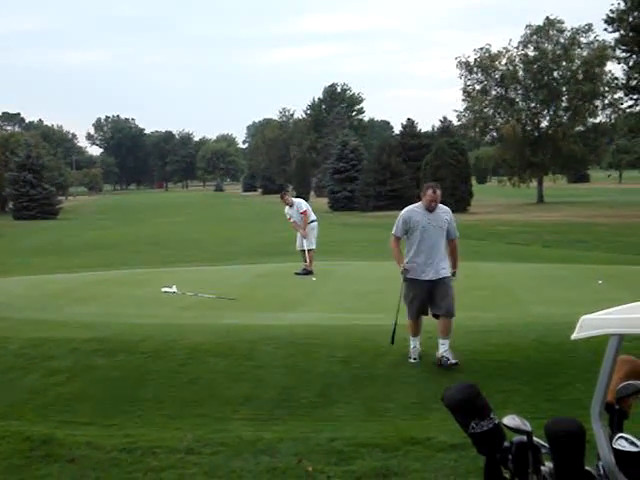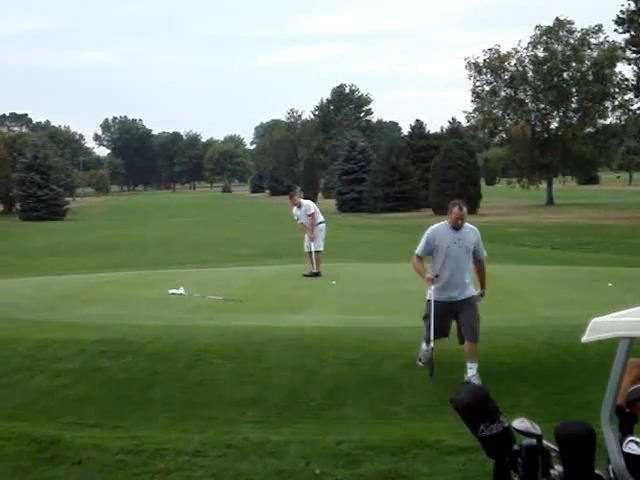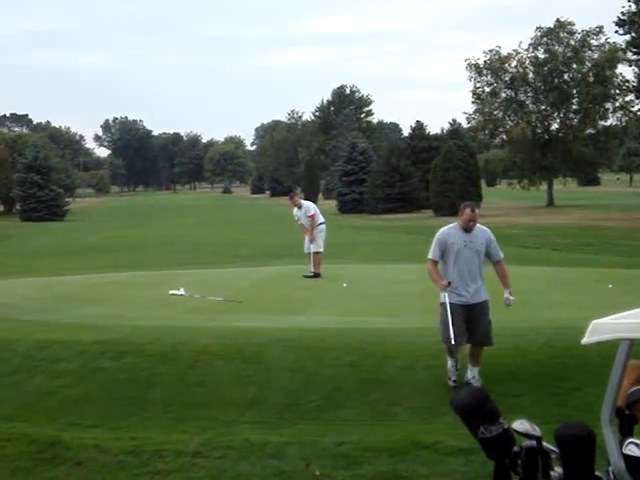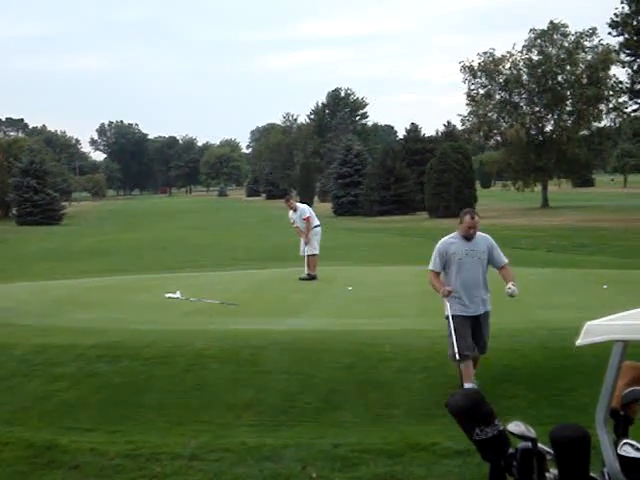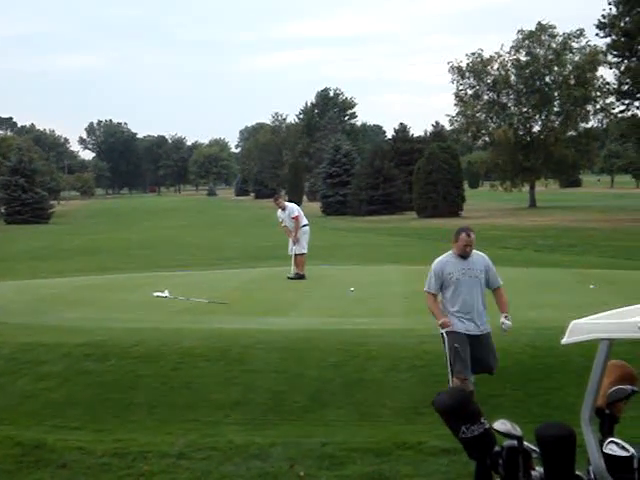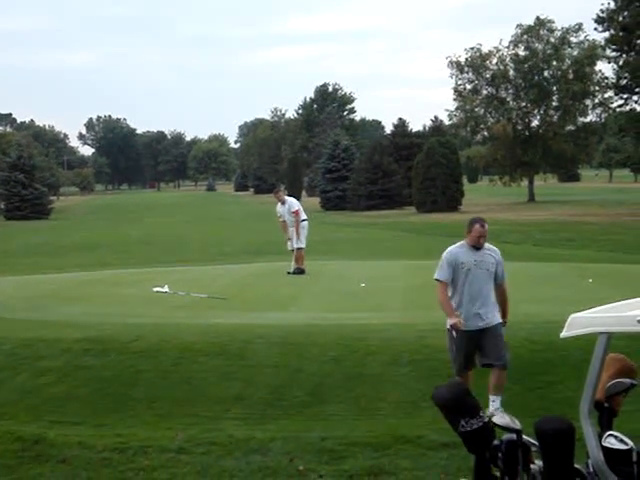
dt=0.2s
person 1, frame 1
left shoulder: (446, 213)
right shoulder: (408, 213)
left elbow: (452, 241)
right elbow: (395, 239)
left wrist: (454, 267)
right wrist: (400, 262)
left hip: (441, 272)
right hip: (415, 273)
left knee: (446, 311)
right knee: (415, 313)
left ankle: (443, 352)
right ankle: (414, 346)
person 1, frame 2
left shoulder: (473, 232)
right shoulder: (434, 232)
left elbow: (479, 261)
right elbow: (417, 258)
left wrist: (483, 288)
right wrist: (425, 274)
left hip: (466, 294)
right hip: (440, 294)
left knee: (471, 334)
right knee: (432, 332)
left ankle: (472, 374)
right ankle: (425, 349)
person 1, frame 3
left shoulder: (485, 234)
right shoulder: (444, 234)
left elbow: (498, 262)
right elbow: (431, 263)
left wrist: (507, 290)
right wrist: (439, 282)
left hip: (478, 298)
right hip: (452, 298)
left knee: (479, 340)
right knee: (452, 341)
left ankle: (473, 374)
right ankle: (452, 362)
person 1, frame 4
left shoulder: (486, 241)
right shoulder: (445, 245)
left elbow: (503, 266)
right elbow: (433, 274)
left wrist: (510, 283)
right wrist: (441, 288)
left hip: (481, 307)
right hip: (457, 308)
left knee: (477, 350)
right knee: (464, 352)
left ankle: (469, 378)
person 1, frame 5
left shoulder: (482, 260)
right shoulder: (441, 264)
left elbow: (497, 289)
right elbow: (430, 296)
left wrist: (505, 314)
right wrist: (440, 317)
left hip: (481, 327)
right hip: (455, 328)
left knee: (487, 366)
right knee: (460, 372)
left ankle: (462, 383)
person 1, frame 6
left shoulder: (494, 253)
right shoulder: (452, 254)
left elbow: (500, 287)
right elbow: (441, 287)
left wrist: (504, 318)
right wrist: (451, 316)
left hip: (490, 321)
right hip: (461, 323)
left knee: (500, 363)
right knee: (463, 368)
left ankle: (495, 406)
